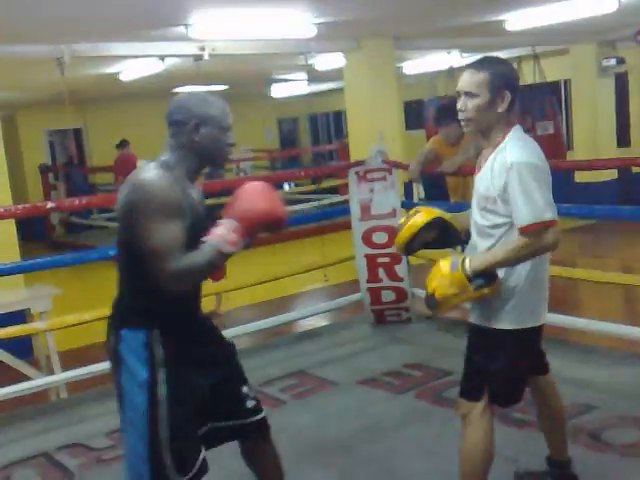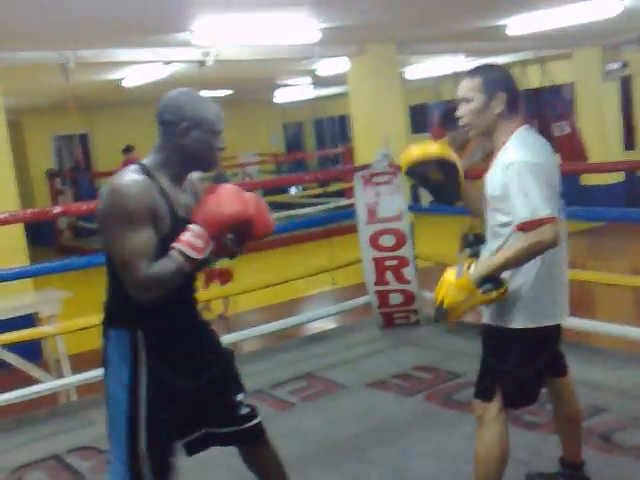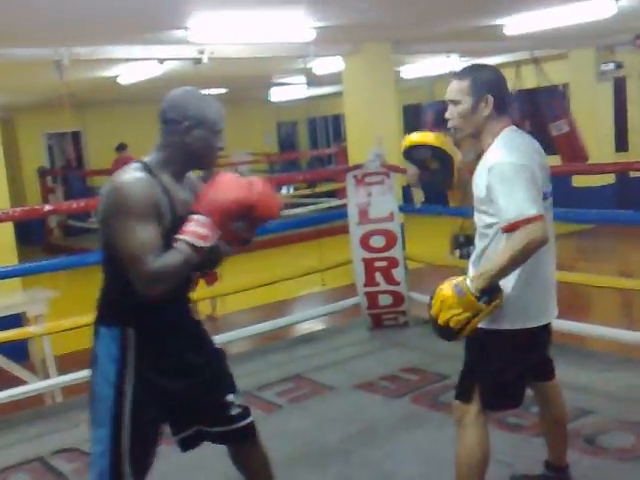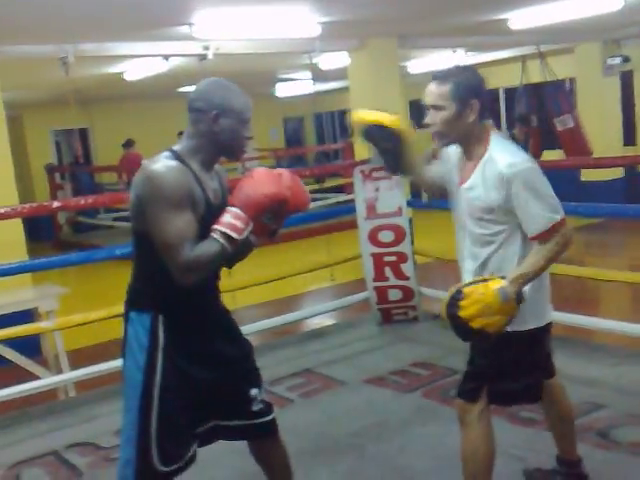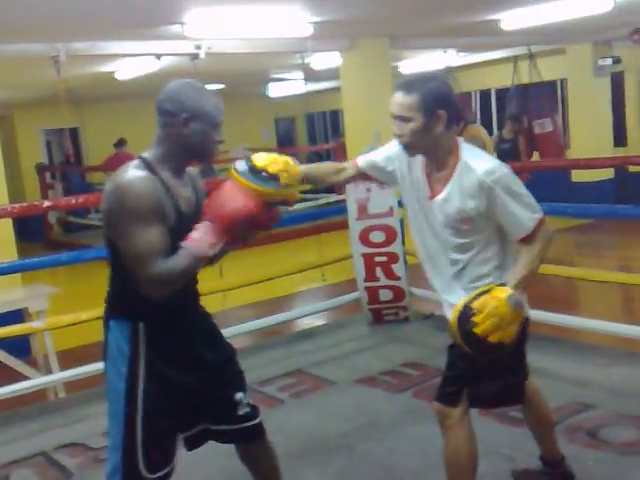
dt=0.2s
person 1, frame 1
left shoulder: (517, 159)
right shoulder: (495, 150)
left elbow: (543, 235)
left wrist: (470, 265)
left hip: (504, 306)
right hip: (516, 301)
left knee: (474, 406)
right knee: (538, 379)
person 1, frame 2
left shoulder: (519, 157)
right shoulder: (523, 146)
left elbow: (544, 234)
right elbow: (501, 214)
left wrist: (477, 272)
right wrist: (455, 189)
left hip: (518, 305)
right hip: (540, 299)
left knee: (489, 407)
right knee: (556, 380)
person 1, frame 3
left shoulder: (506, 159)
right shoulder: (517, 146)
left elbow: (533, 233)
left wrist: (472, 284)
left hip: (505, 307)
right hip: (530, 302)
left knee: (468, 407)
right knee: (543, 384)
person 1, frame 4
left shoulder: (508, 167)
right shoulder: (458, 152)
left elbow: (556, 238)
right elbow: (430, 178)
left wrist: (506, 288)
right wrist: (401, 154)
left hip: (511, 313)
right hip: (514, 308)
left knee: (471, 406)
right knee: (542, 383)
person 1, frame 5
left shoulder: (485, 174)
right shoulder: (402, 157)
left elbow: (537, 235)
right elbow: (347, 170)
left wrist: (510, 290)
right wrist: (296, 172)
right hip: (462, 308)
left knee: (450, 408)
right knee: (519, 386)
person 2, frame 1
left shoulder: (188, 185)
right shoulder: (152, 185)
right elbow: (173, 278)
left wrist: (243, 225)
right wrist: (234, 228)
left hip: (189, 327)
right hip: (147, 339)
left knee: (252, 422)
person 2, frame 2
left shoulder: (186, 188)
right shoulder: (130, 190)
right elbow: (143, 286)
left wrist: (232, 236)
right wrist: (202, 233)
left hip: (187, 330)
right hip: (139, 342)
left knee: (249, 428)
person 2, frame 3
left shoulder: (188, 185)
right shoulder: (131, 188)
right elbow: (149, 281)
left wrist: (240, 229)
right wrist: (206, 222)
left hip: (179, 329)
right hip: (130, 338)
left knee: (238, 426)
person 2, frame 4
left shoulder: (215, 175)
right shoulder: (163, 175)
right elbow: (187, 269)
left wrist: (268, 220)
right wrist: (240, 213)
left hip: (208, 317)
right hip: (159, 326)
left knee: (260, 420)
person 2, frame 5
left shoulder: (188, 179)
right shoulder: (133, 186)
right elbow: (153, 284)
left wrist: (241, 224)
right wrist: (215, 229)
left hip: (189, 323)
right hip: (141, 335)
left knee: (247, 423)
